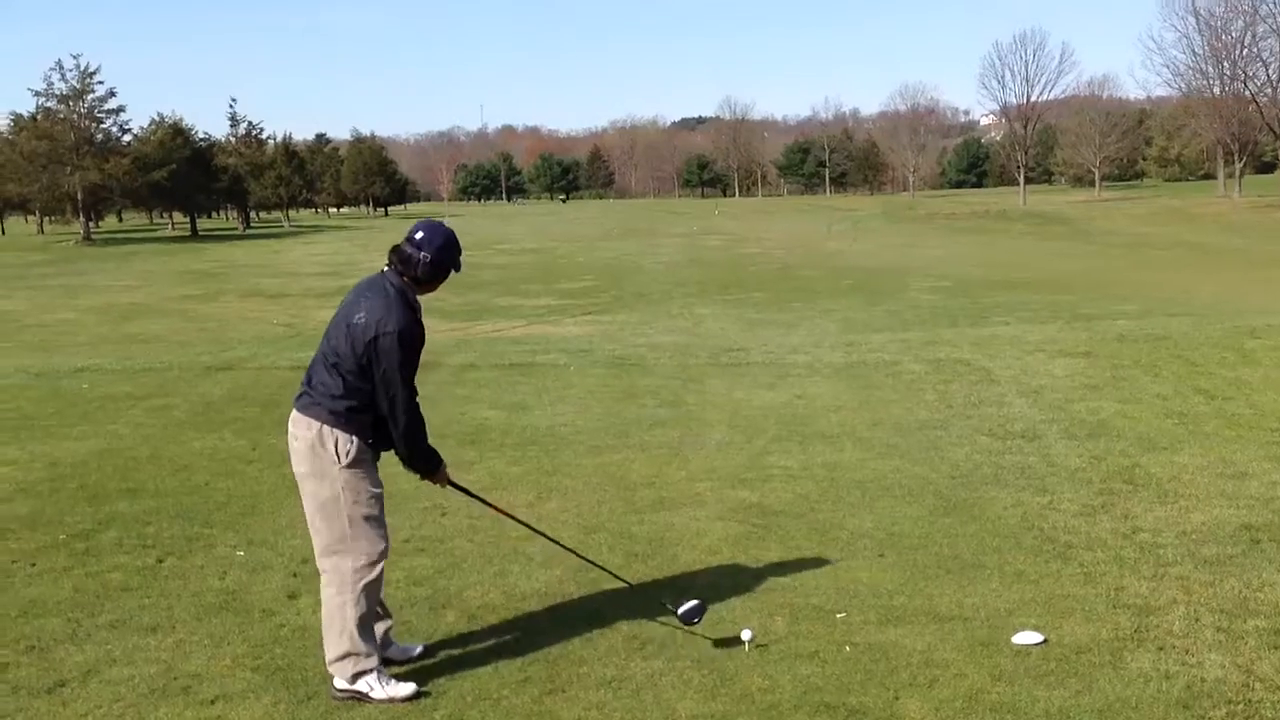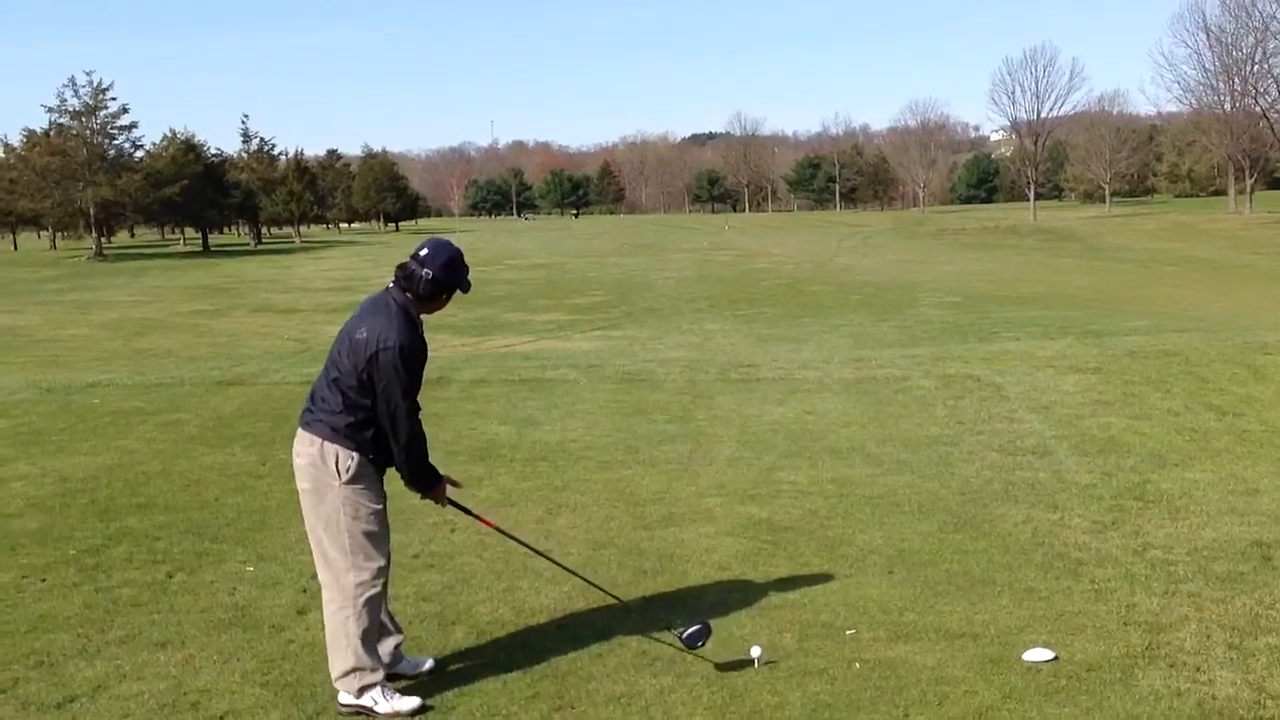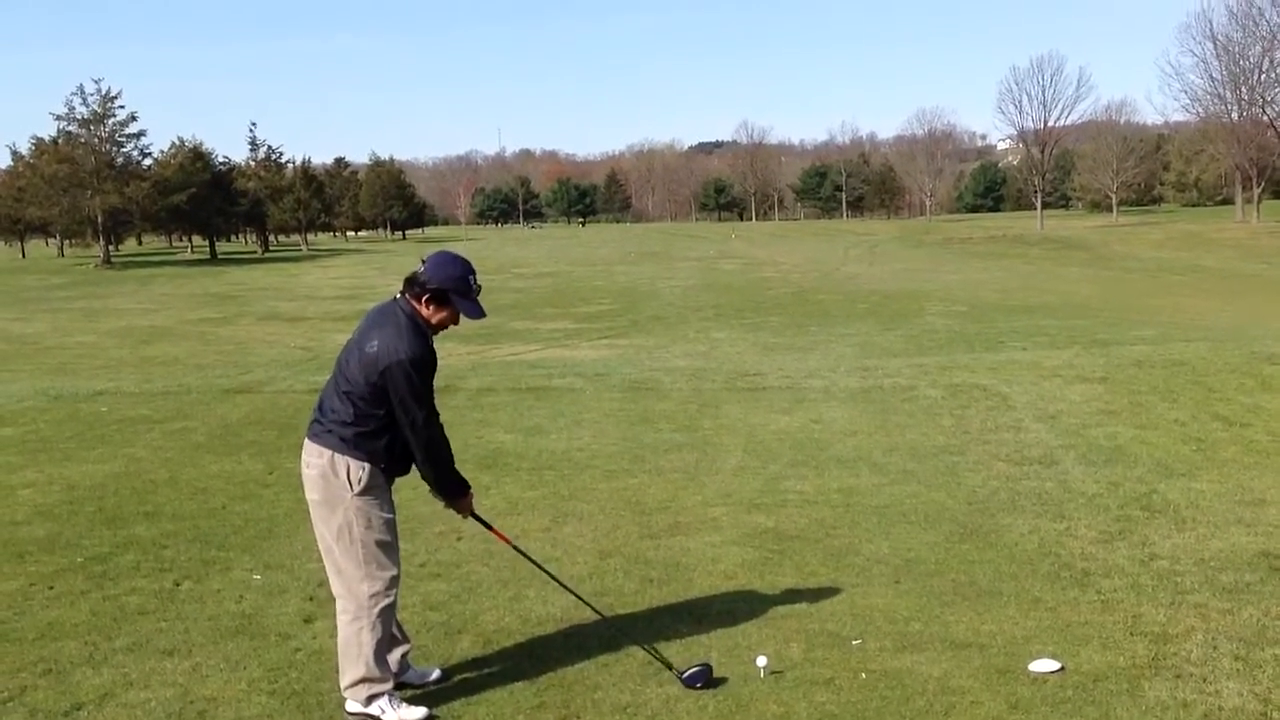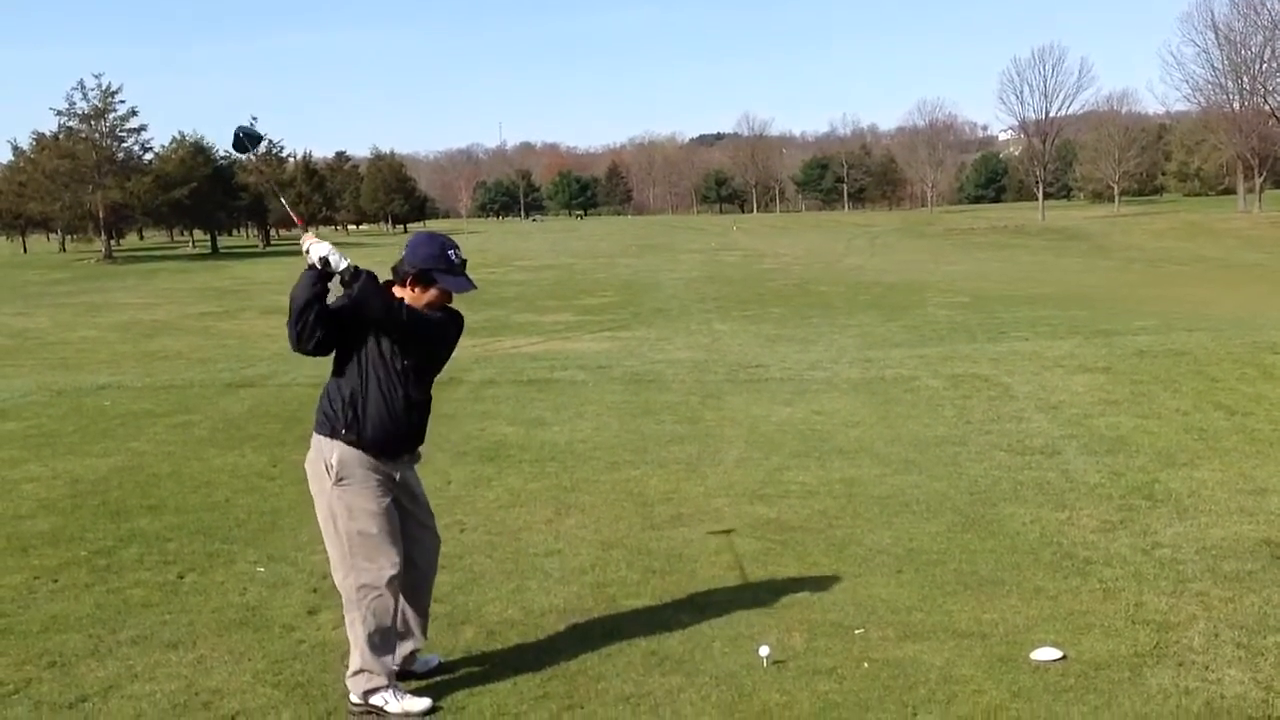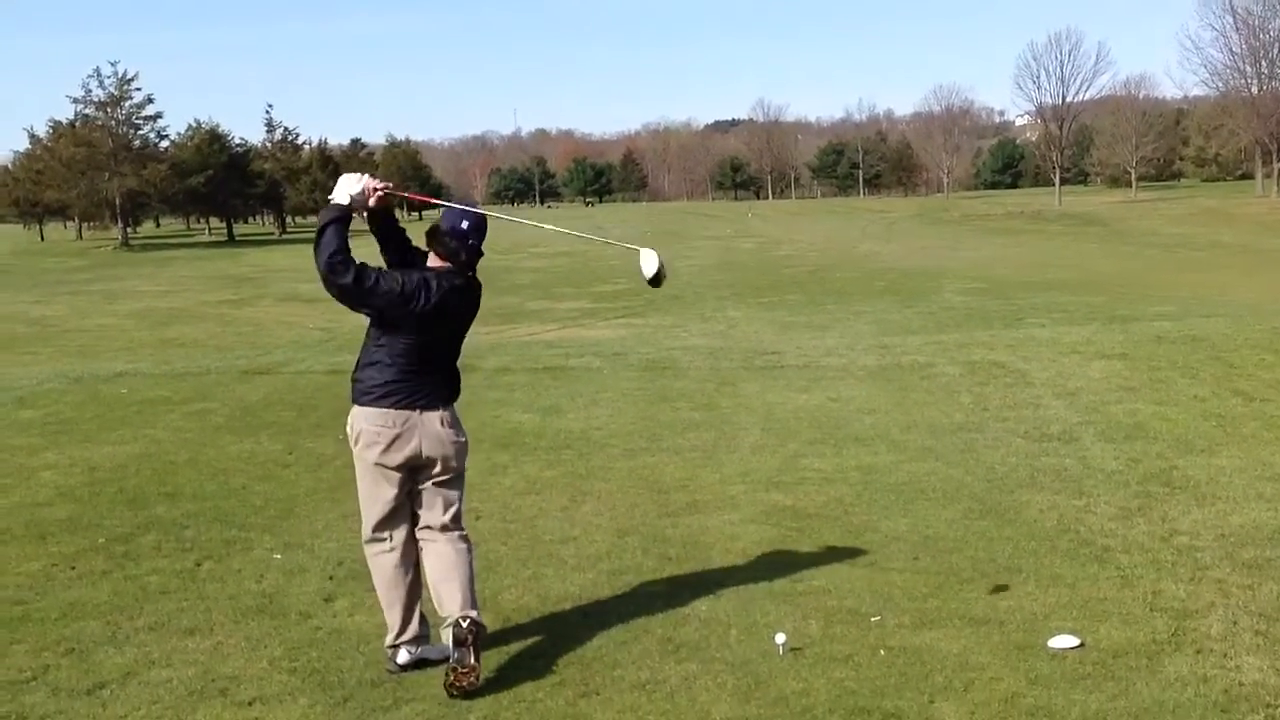
dt=1s
person 1, frame 1
left shoulder: (375, 288)
right shoulder: (394, 321)
right elbow: (397, 402)
left wrist: (416, 457)
right wrist: (426, 462)
left hip: (322, 424)
right hip: (335, 438)
left knee: (361, 546)
right knee: (356, 553)
left ankle: (373, 639)
right ankle: (354, 671)
person 1, frame 2
left shoulder: (385, 306)
right shoulder: (395, 337)
right elbow: (399, 419)
left wrist: (421, 472)
right wrist: (425, 479)
left hip: (340, 446)
right hip: (337, 455)
left knee: (371, 562)
right knee: (356, 569)
left ankle: (383, 654)
person 1, frame 3
left shoulder: (392, 316)
right shoulder: (404, 350)
left elbow: (416, 423)
right elbow: (422, 429)
left wrist: (445, 482)
right wrist: (453, 488)
left hip: (350, 458)
right hip: (345, 467)
left knee: (378, 573)
right knee: (368, 580)
left ankle: (390, 663)
person 1, frame 4
left shoulder: (443, 323)
right shoulder: (357, 304)
left elbow: (399, 320)
right elbow: (305, 338)
left wrist: (346, 270)
right wrist: (315, 273)
left hip: (397, 459)
right hip: (346, 458)
left knee: (419, 554)
right knee: (373, 572)
left ankle: (400, 653)
person 1, frame 5
left shoulder: (409, 291)
right shoulder: (467, 290)
left elbow: (337, 272)
right elbow: (406, 257)
left wrist: (340, 205)
right wrist: (379, 210)
left hip: (379, 423)
right hip: (437, 422)
left knee: (387, 536)
right knee: (443, 529)
left ankle: (405, 642)
right ankle: (461, 621)
